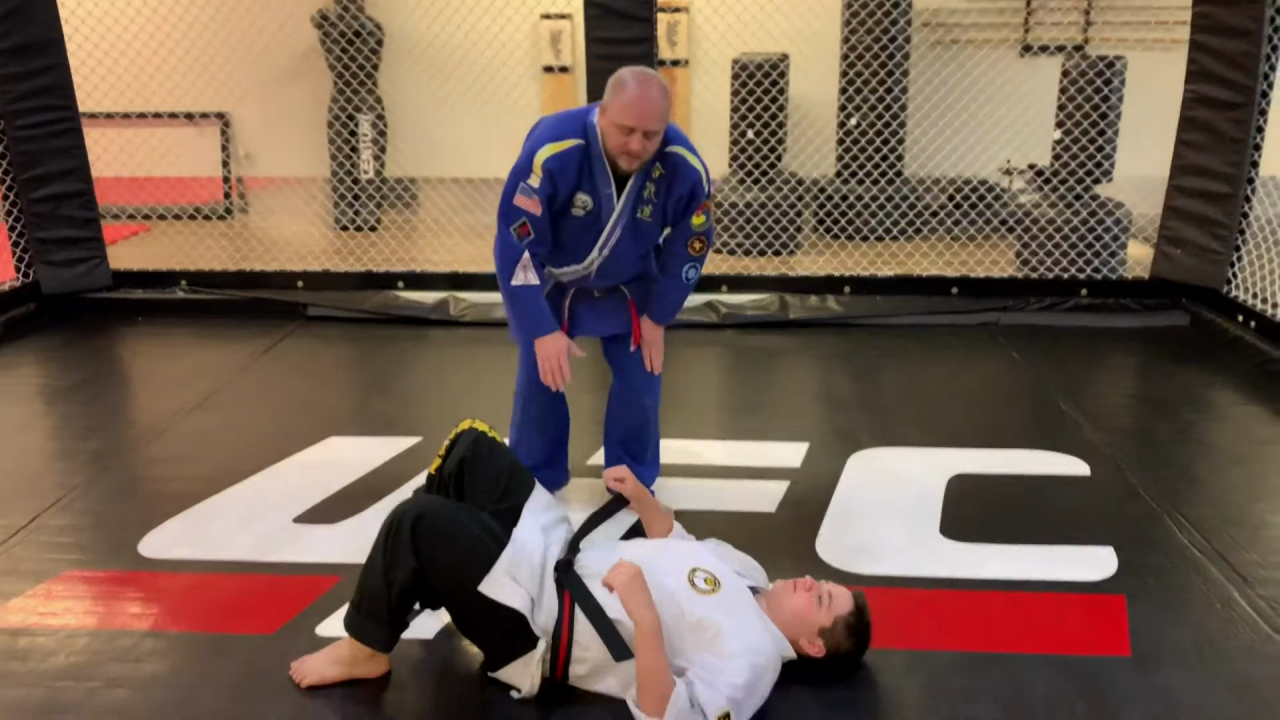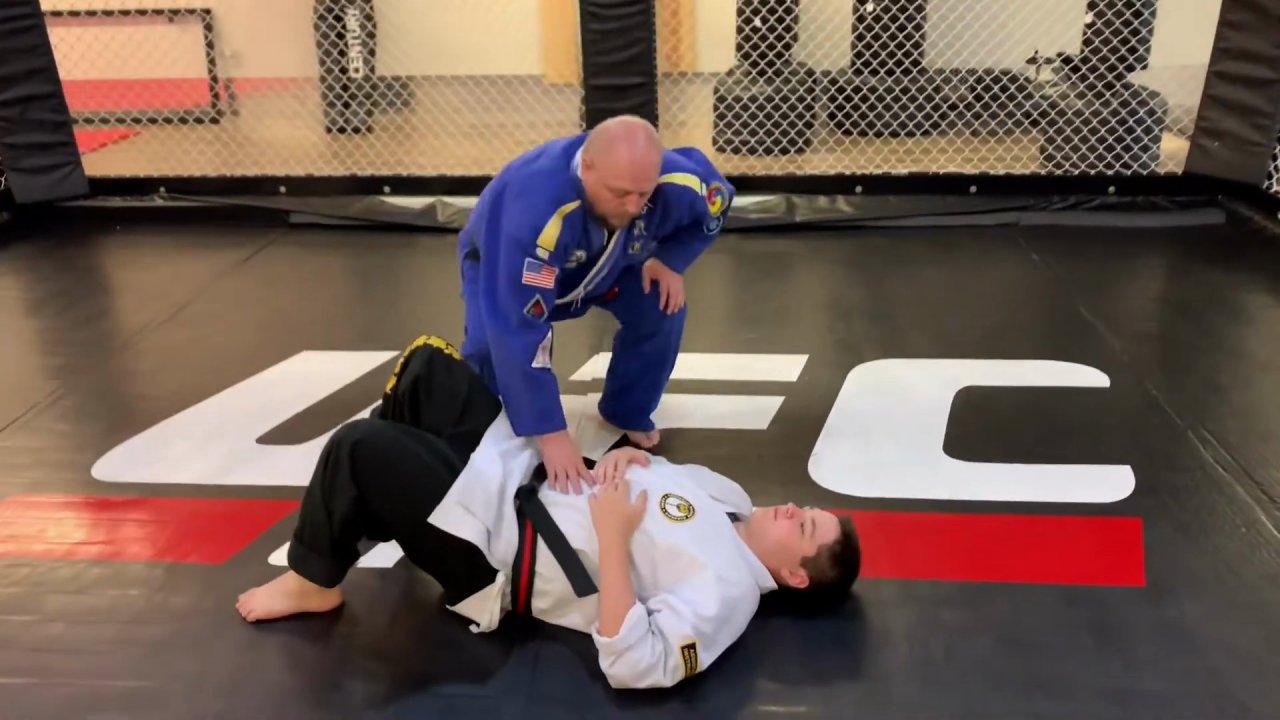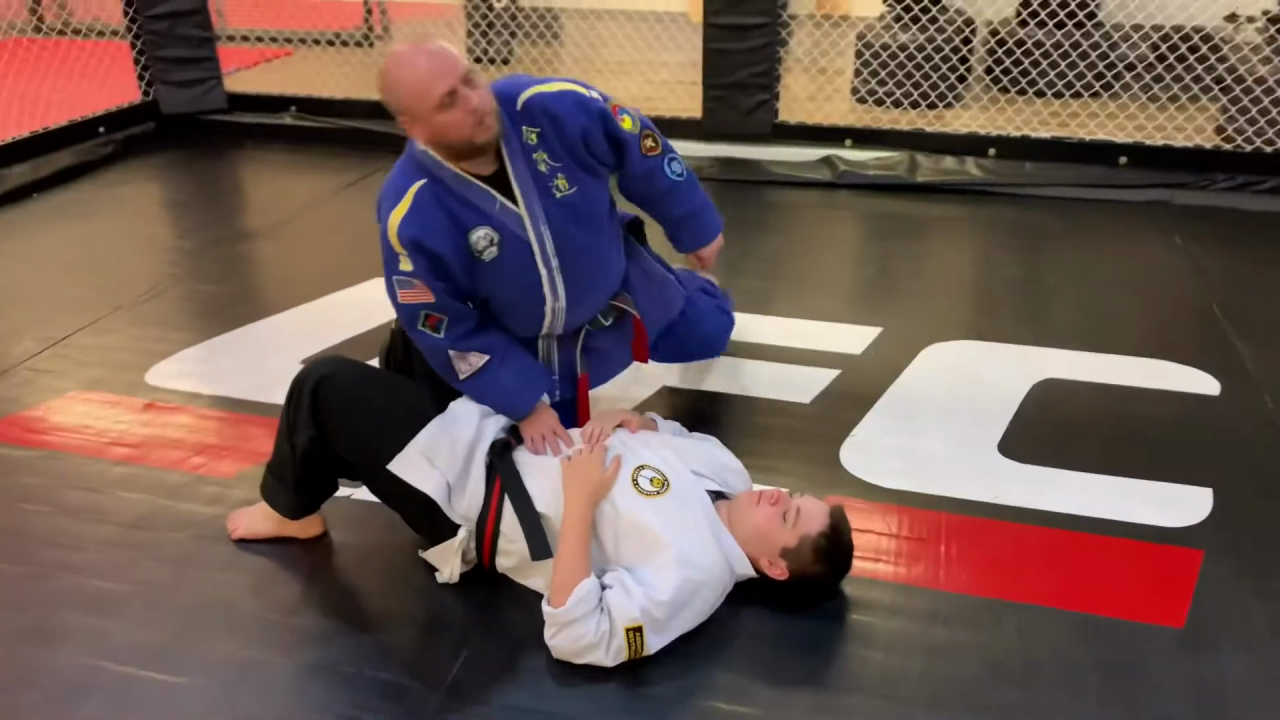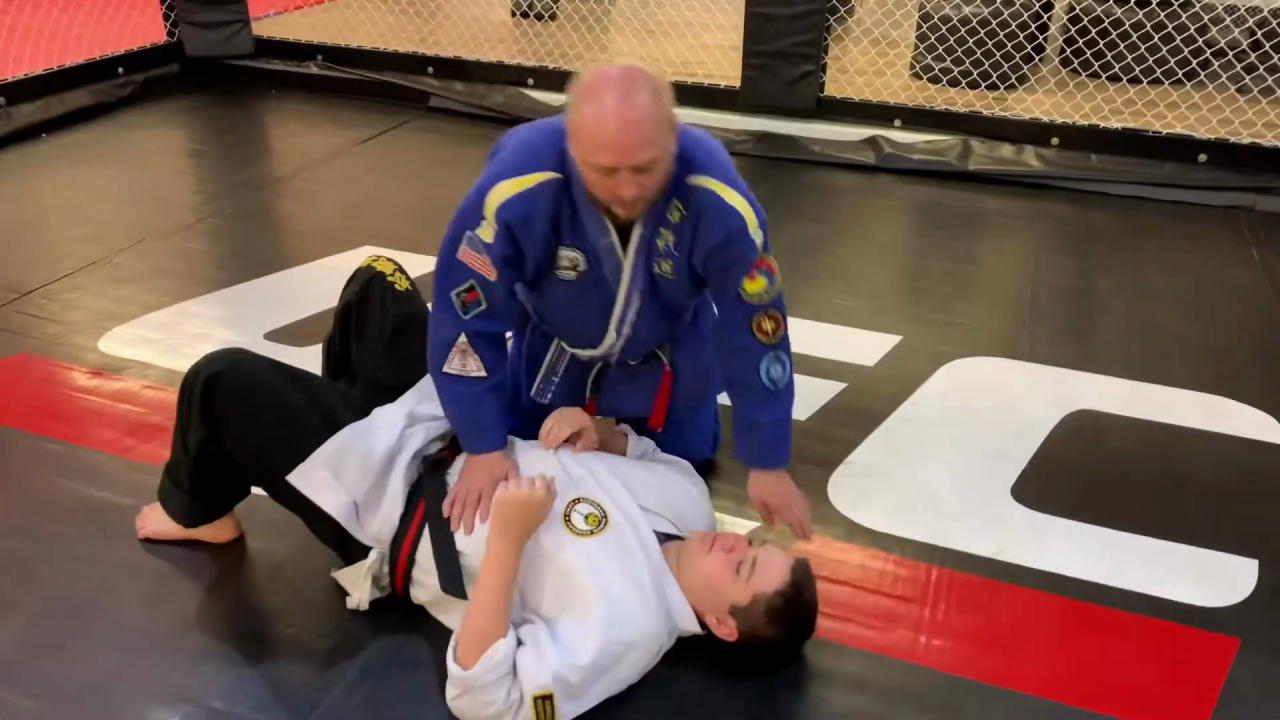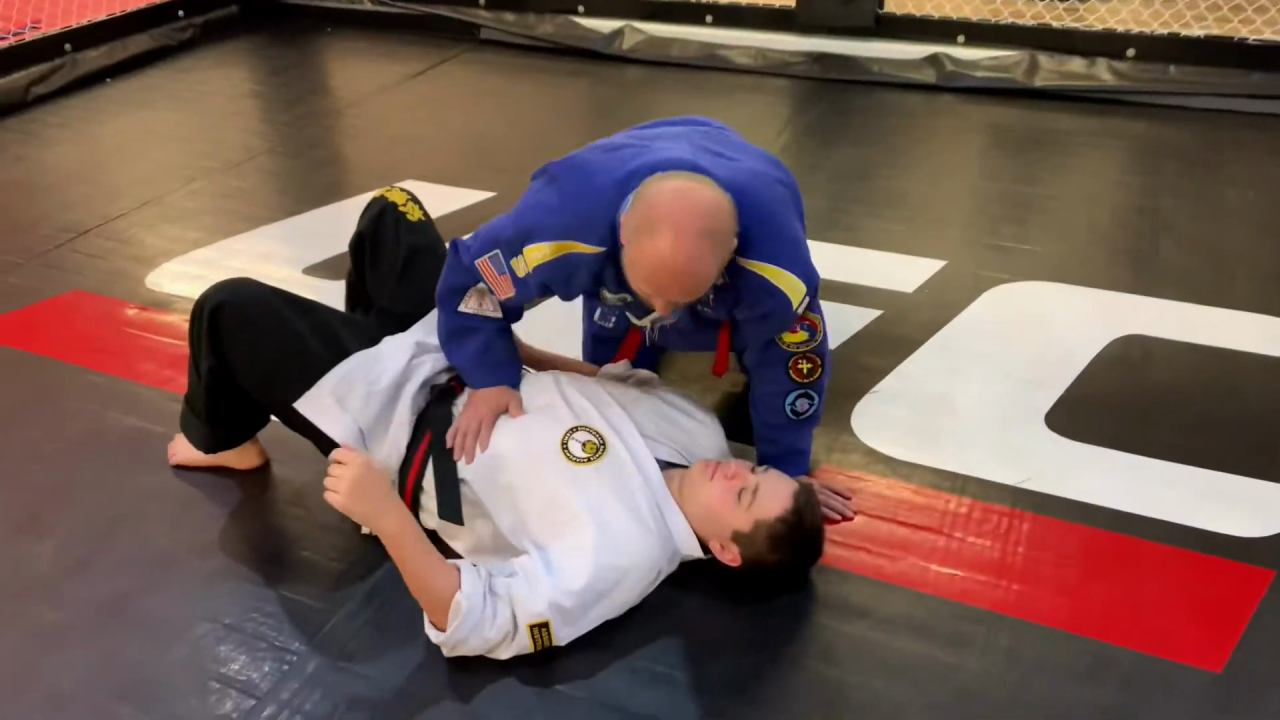
dt=1s
person 1, frame 1
left shoulder: (752, 659)
right shoulder: (747, 574)
right elbow: (678, 549)
left wrist: (641, 612)
right wrist: (642, 499)
left hip: (534, 627)
right hip: (562, 556)
left knee: (416, 524)
right knee: (472, 445)
left ankle: (364, 651)
right ankle: (410, 579)
person 1, frame 2
left shoulder: (727, 591)
right shoulder: (731, 501)
left elbow: (632, 665)
right elbow: (659, 477)
left wrist: (612, 535)
right wrist: (629, 456)
left hip: (493, 551)
right hip: (523, 475)
left knee: (355, 449)
right knee: (429, 363)
left ankle: (314, 582)
right ankle: (372, 503)
person 1, frame 3
left shoulder: (693, 572)
right shoulder: (728, 473)
left elbow: (577, 638)
right elbow: (670, 434)
left wrist: (579, 500)
right wrist: (632, 420)
left hip: (470, 496)
right hip: (511, 428)
left knee: (325, 385)
left ankle: (290, 512)
right ankle: (394, 409)
person 1, frame 4
left shoulder: (626, 627)
right shoulder: (686, 500)
right elbow: (633, 452)
left wrist: (507, 535)
right wrist: (597, 424)
left hip: (393, 514)
right hip: (452, 442)
left knee: (222, 381)
right knee: (377, 281)
left ankle: (196, 513)
right ankle: (344, 415)
person 1, frame 5
left shoulder: (623, 554)
right shoulder: (698, 431)
left elbow: (473, 625)
left wrist: (381, 512)
right wrist: (514, 348)
left hip: (408, 435)
right hip: (466, 371)
left knee: (229, 309)
right knee: (391, 209)
left ankle: (222, 441)
right ankle: (366, 342)
person 2, frame 1
left shoulder: (685, 168)
right shoulder: (553, 149)
left elbow: (688, 249)
right elbow: (516, 245)
left wrist: (657, 316)
right wrist: (541, 331)
left hip: (629, 287)
right hip: (549, 282)
left knee: (640, 381)
right knee: (537, 382)
right ankle: (535, 486)
person 2, frame 2
left shoulder: (671, 183)
right shoulder: (535, 210)
left elbow: (715, 194)
right elbow: (521, 329)
left wrist: (670, 261)
right wrist: (550, 432)
right hip: (502, 266)
left knee: (660, 310)
right knee: (487, 348)
left ankle: (627, 412)
person 2, frame 3
left shoulder: (549, 106)
right shoulder: (412, 217)
left elbow: (642, 148)
right elbow: (450, 331)
left wrist: (697, 229)
right wrist: (526, 405)
left hip: (615, 280)
right hip: (528, 344)
left knee: (709, 332)
right knee: (551, 453)
person 2, frame 4
left shoulder: (716, 201)
right shoulder: (513, 193)
left elbow: (751, 326)
right elbow: (465, 316)
left wrist: (766, 461)
right wrist: (484, 448)
left hip: (665, 350)
right hip: (554, 349)
left knee: (688, 463)
person 2, frame 5
left shoulder: (774, 263)
right shoulder: (563, 222)
left elbow: (790, 369)
right elbow: (473, 276)
left wrist: (785, 472)
right wrist: (489, 380)
left knee: (798, 369)
